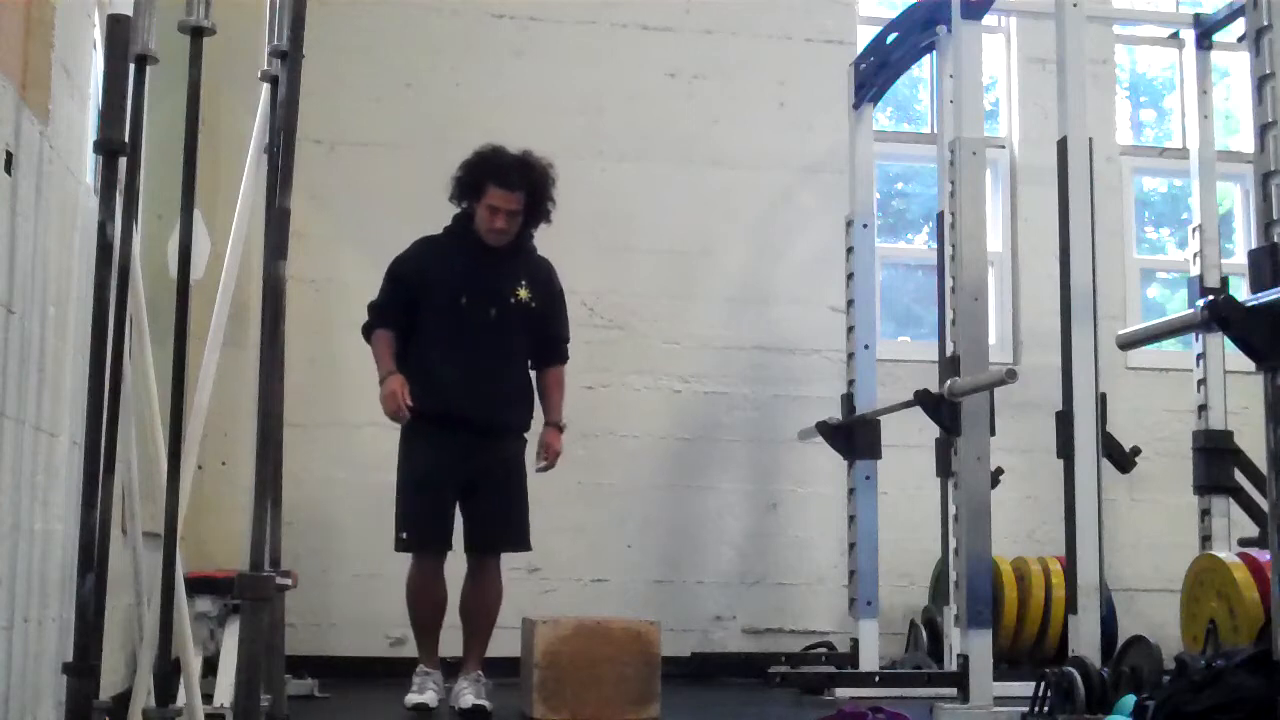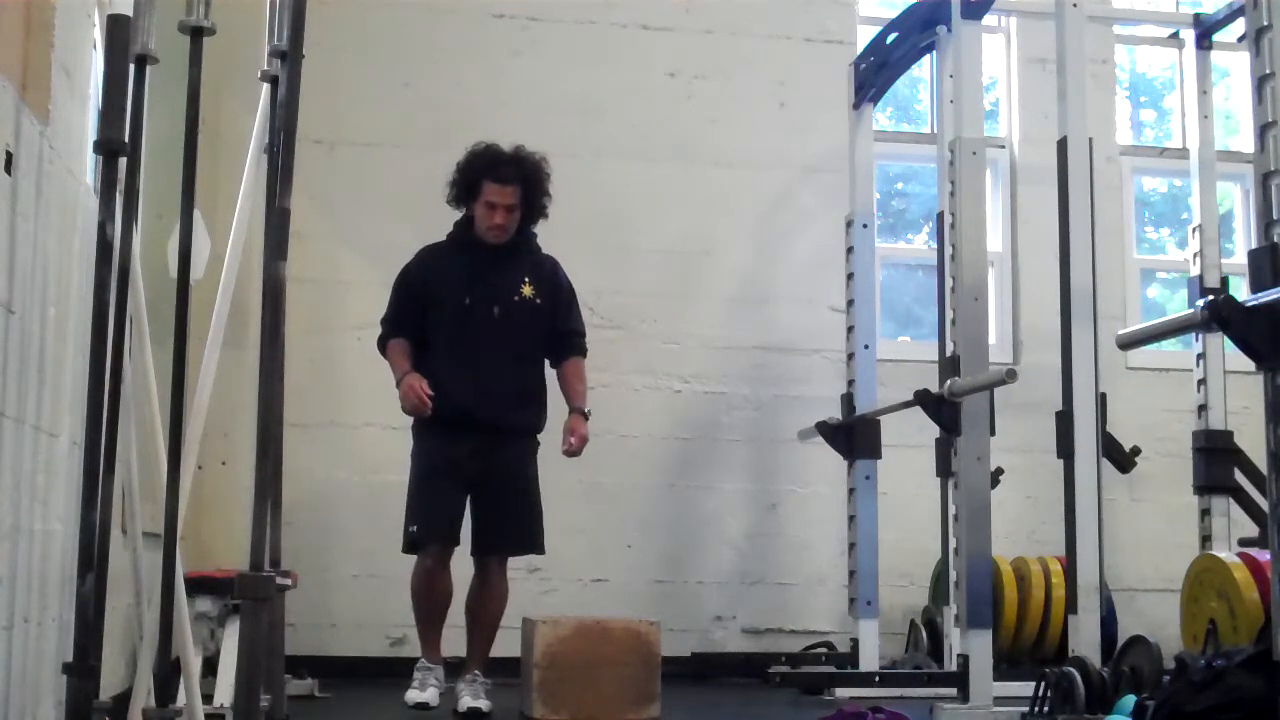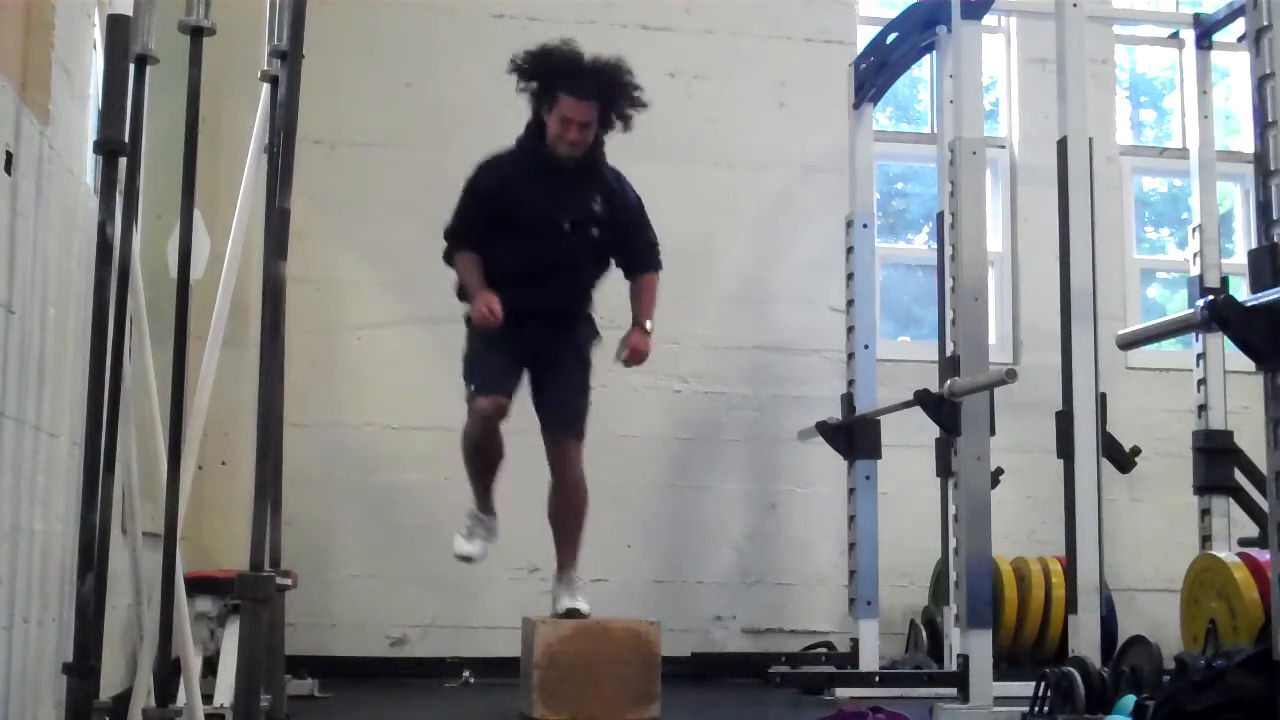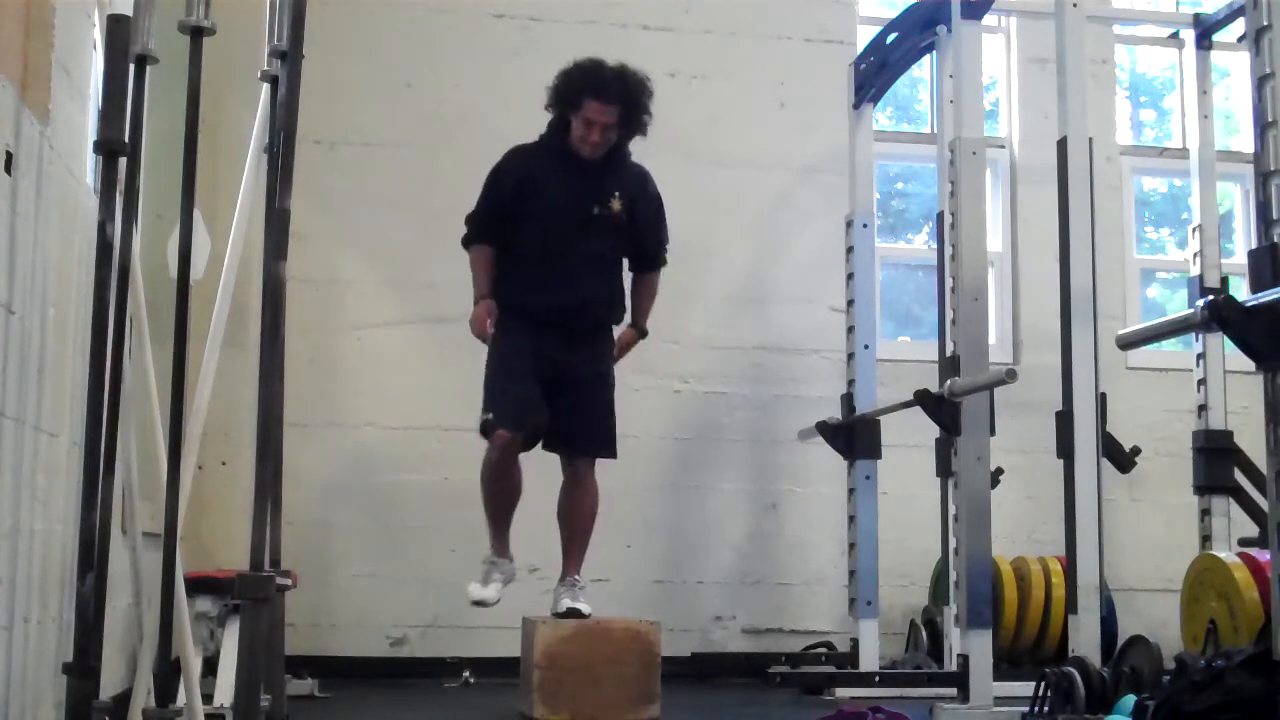
dt=1s
person 1, frame 1
left shoulder: (538, 275)
right shoulder: (426, 257)
left elbow: (552, 357)
right elbow: (383, 321)
left wrist: (553, 424)
right wrist: (389, 372)
left hip: (500, 439)
right hip: (430, 432)
left knee: (487, 558)
right knee: (427, 554)
right ankle: (427, 669)
person 1, frame 2
left shoulder: (545, 273)
right shoulder: (432, 264)
left elbow: (568, 348)
right elbow: (395, 330)
left wrist: (578, 410)
right wrist: (405, 374)
left hip: (512, 440)
right hip: (441, 435)
left knee: (493, 560)
right knee: (432, 551)
right ankle: (429, 664)
person 1, frame 3
left shoulder: (610, 187)
right shoulder: (501, 172)
left elbow: (643, 261)
right elbow: (462, 240)
left wrist: (641, 326)
right wrist: (478, 290)
left hip: (566, 329)
right hip: (501, 323)
left knee: (566, 449)
right knee: (485, 410)
left ankle: (567, 579)
right ankle: (482, 513)
person 1, frame 4
left shoulder: (635, 183)
right shoulder: (523, 165)
left elbow: (648, 261)
right elbow: (482, 234)
left wrist: (637, 324)
right wrist: (484, 297)
left hip: (588, 341)
right hip: (520, 331)
left knee: (581, 462)
right knee: (505, 440)
left ankle: (570, 583)
right ankle: (499, 556)
